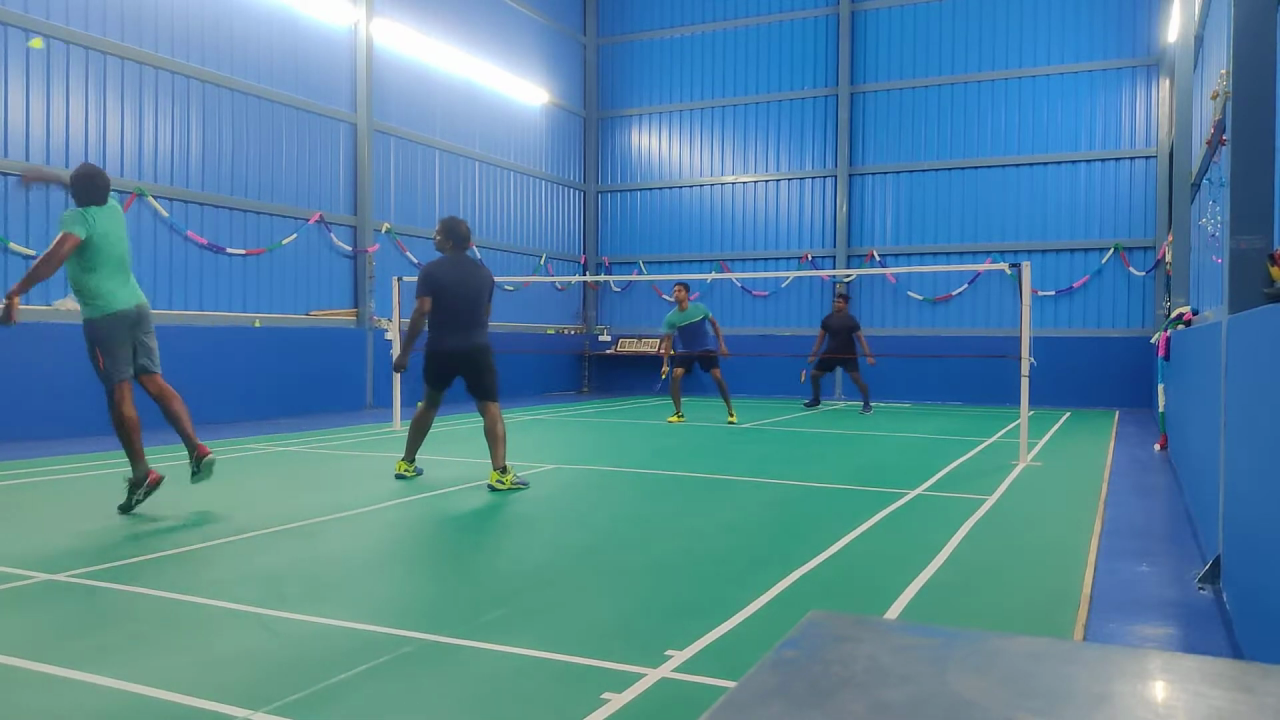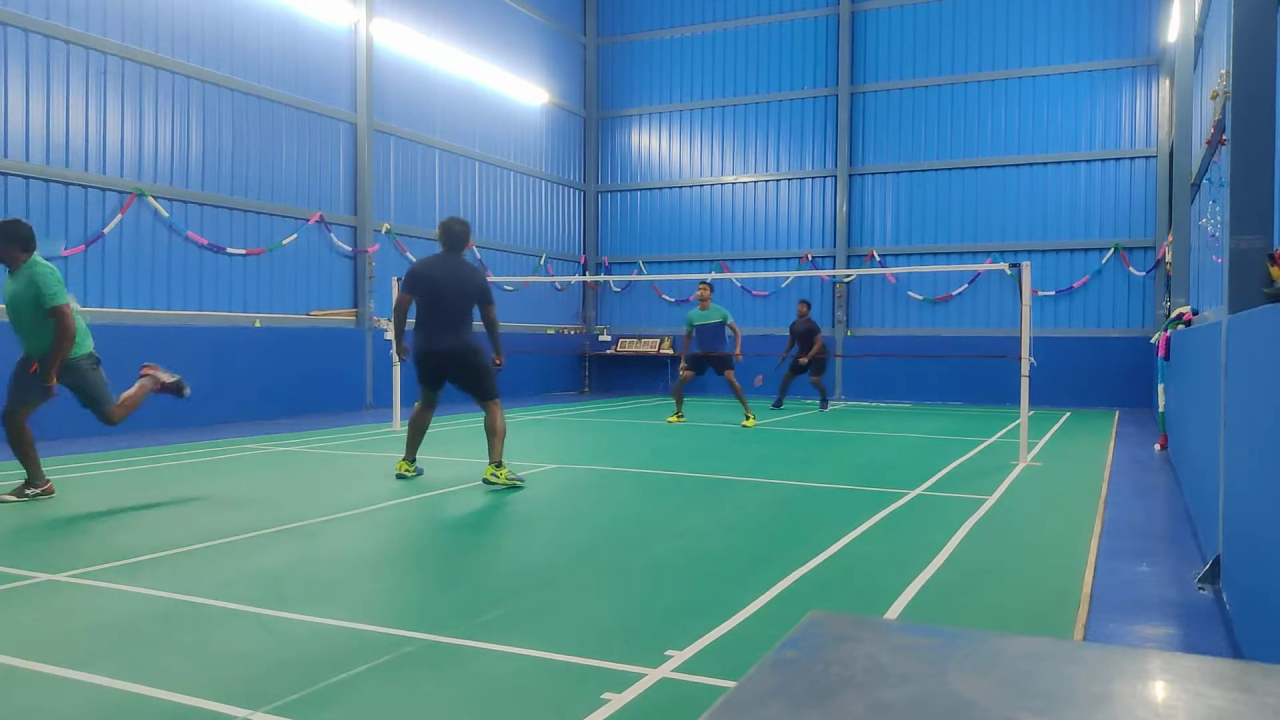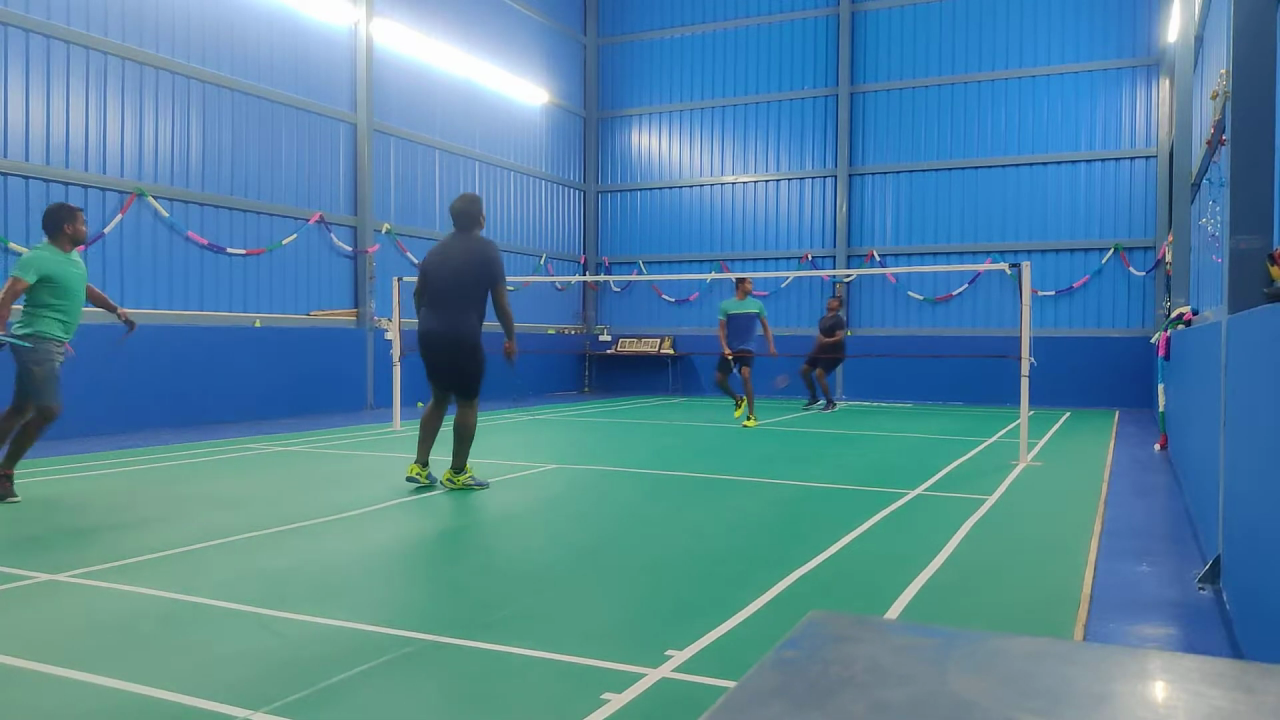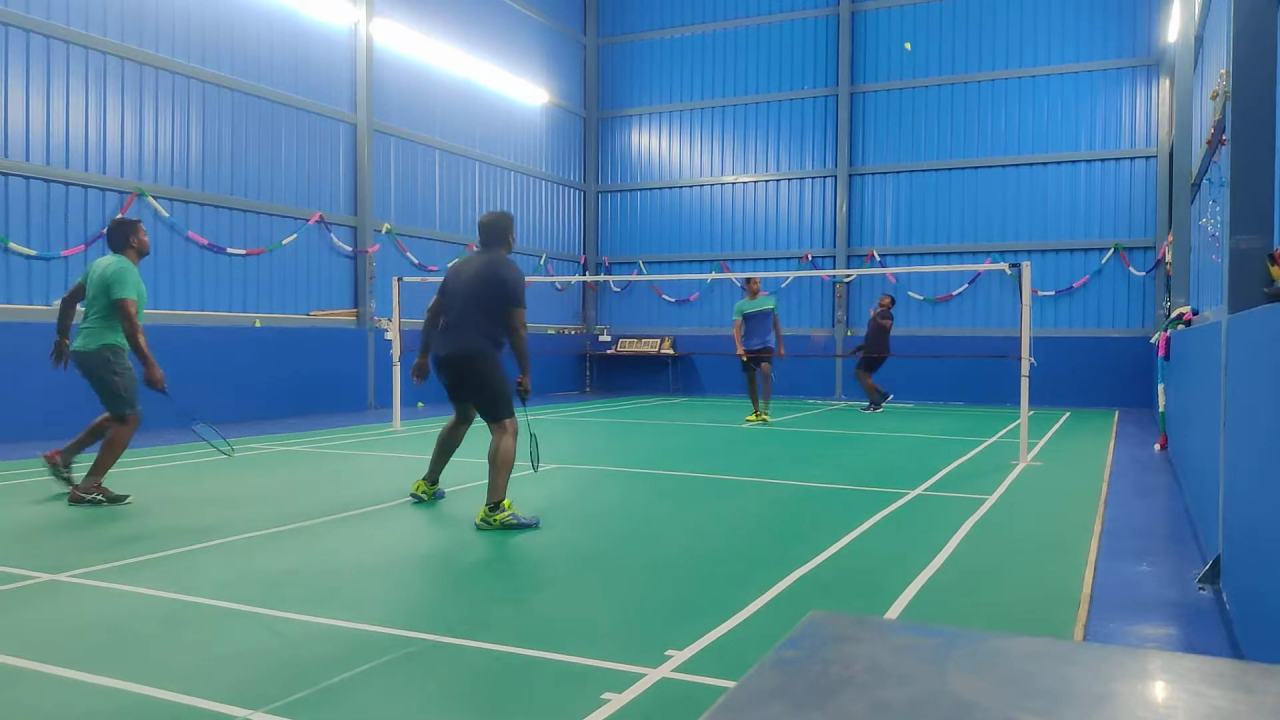
dt=0.4s
person 1, frame 1
left shoulder: (79, 216)
right shoulder: (111, 210)
left elbow: (56, 255)
right elbow: (86, 191)
right wrist: (50, 177)
left hip: (107, 318)
right hip: (135, 307)
left knee: (120, 396)
right knee: (153, 382)
left ankle: (142, 474)
right ankle: (196, 447)
person 1, frame 2
left shoulder: (39, 275)
left elbow: (67, 327)
left wrist: (51, 371)
left hip: (72, 358)
right hip: (37, 358)
left knee: (112, 416)
left ankle: (150, 379)
right ankle: (37, 482)
person 1, frame 3
left shoulder: (72, 257)
right shoulder: (38, 257)
left elbow: (84, 290)
left wrist: (116, 309)
left hip: (49, 345)
right hip: (36, 345)
right knee: (46, 412)
person 1, frame 4
left shoulder: (101, 264)
right shoulder: (123, 271)
left elbow: (68, 301)
right elbow: (130, 322)
left wrist: (62, 338)
right wrist: (151, 365)
left hip: (90, 349)
right hip: (104, 352)
left knee: (120, 414)
right knee: (128, 418)
left ankle: (61, 457)
right ankle: (87, 487)
person 2, frame 1
left shoulder: (431, 270)
right shoulder: (484, 273)
left elbow: (421, 313)
left wrist: (404, 352)
left hip: (439, 350)
right hip: (477, 350)
left knee: (429, 404)
right knee: (490, 409)
left ankle: (406, 463)
right ankle: (500, 473)
person 2, frame 2
left shoulder: (419, 268)
right shoulder: (475, 276)
left elbow: (400, 308)
right elbow: (490, 319)
left wrist: (399, 341)
right wrist: (498, 352)
left hip: (426, 351)
right hip: (461, 351)
left knee: (426, 403)
right knee: (492, 405)
left ankle: (407, 463)
right ankle: (497, 468)
person 2, frame 3
left shoulder: (436, 250)
right shoulder: (487, 250)
left elbow: (418, 293)
right elbow: (500, 301)
right wrist: (511, 338)
left hip: (429, 334)
right hip: (462, 336)
left knee: (439, 398)
right knee: (468, 403)
left ankle: (421, 467)
right ankle: (457, 473)
person 2, frame 4
left shoulder: (459, 267)
right shoulder: (508, 269)
left elbow: (433, 314)
right elbow: (516, 328)
left wrist: (423, 356)
right wrist: (525, 373)
left hip: (446, 355)
right hip: (475, 356)
left knee: (464, 415)
right knee: (504, 426)
left ankle: (426, 485)
right ankle: (495, 509)
